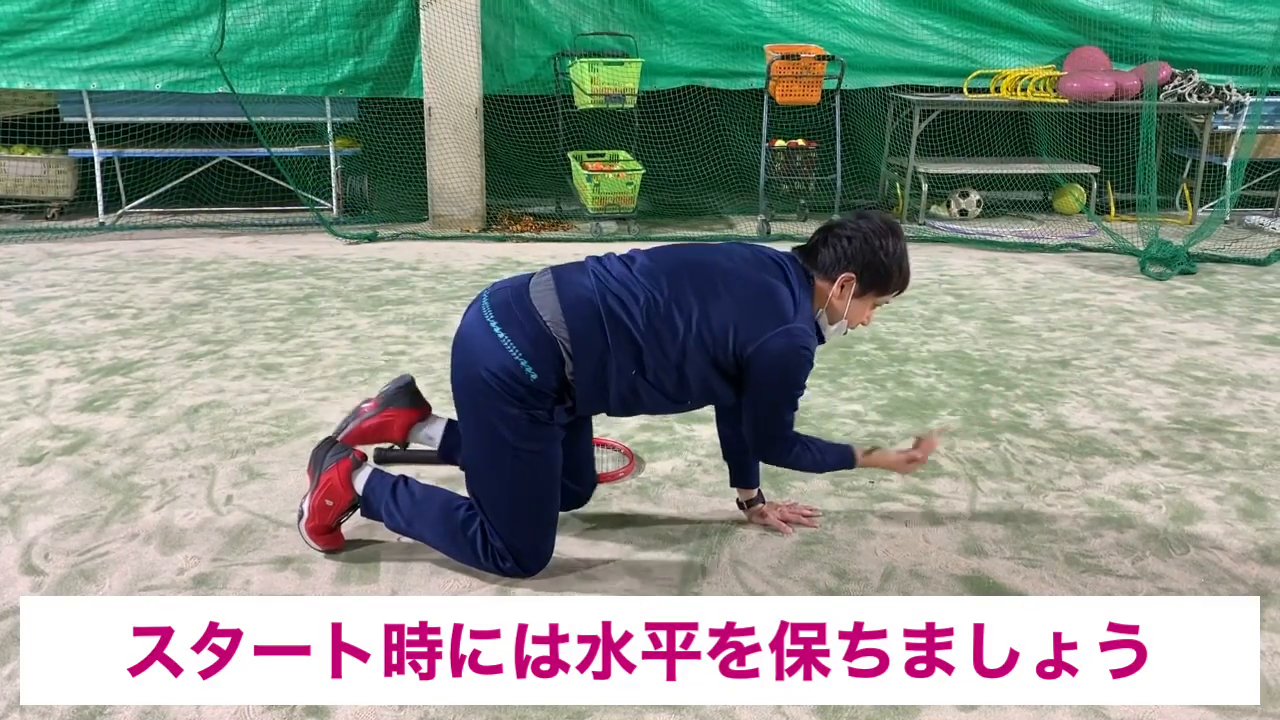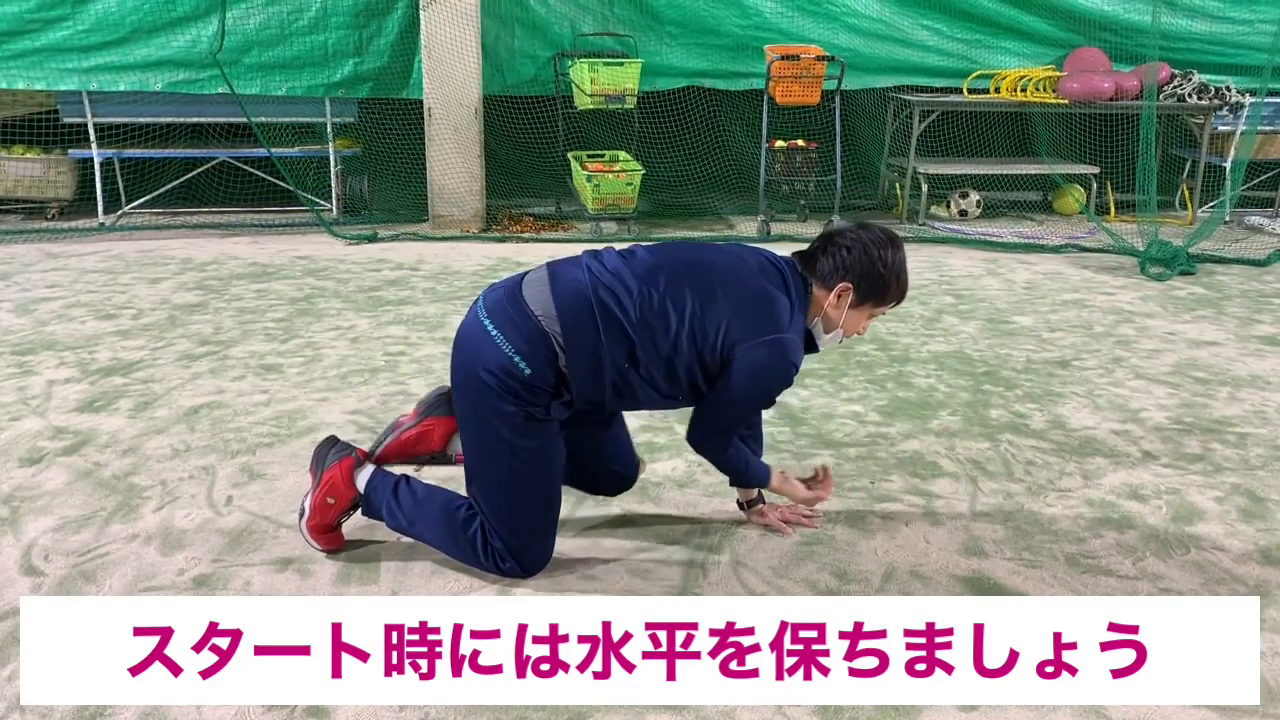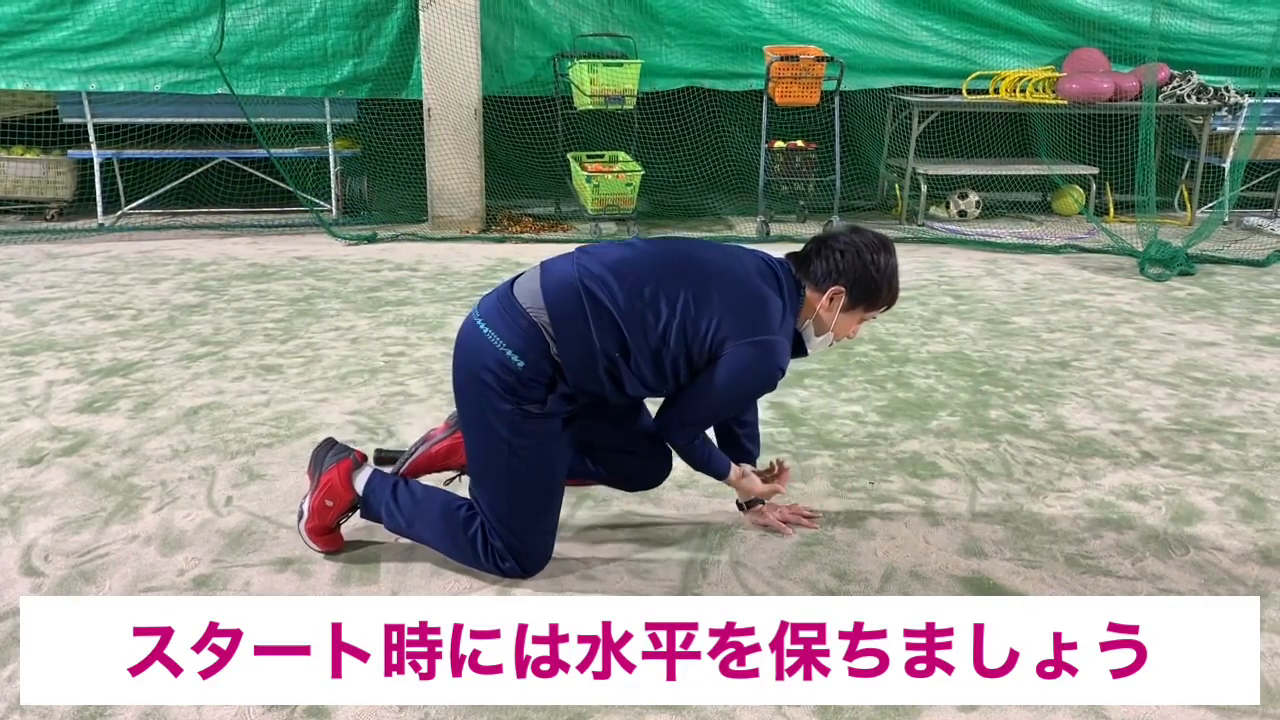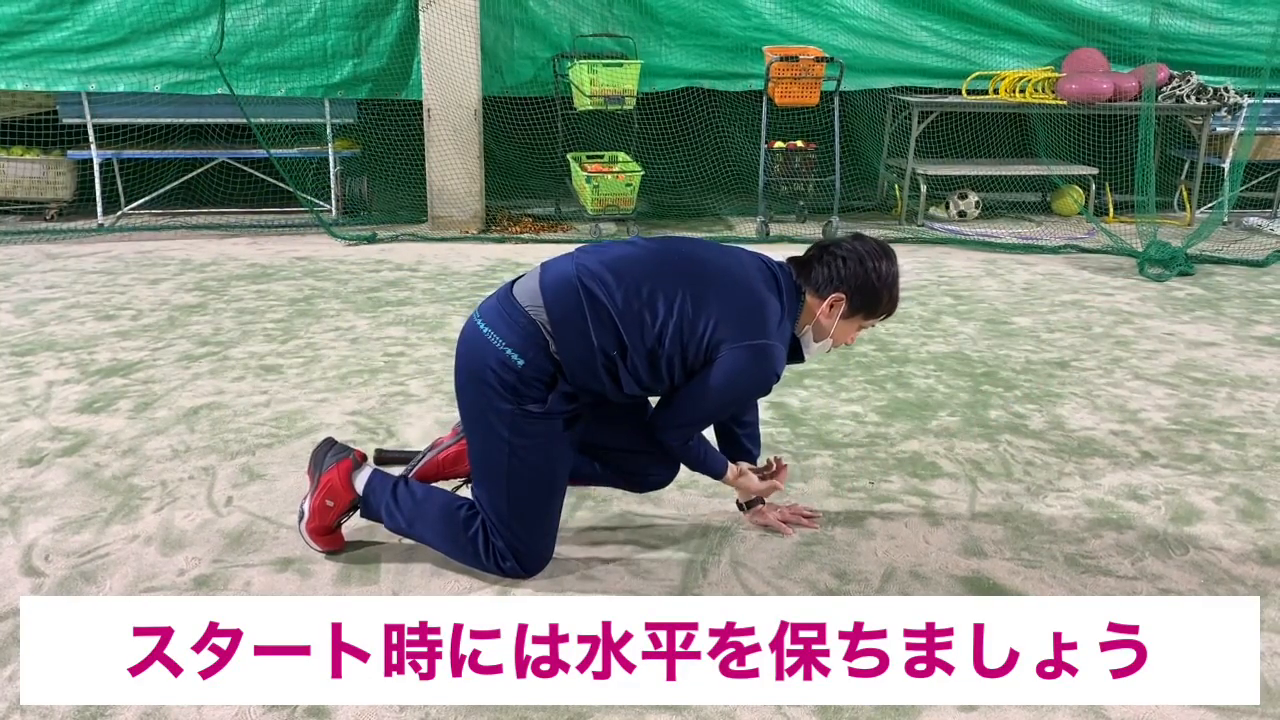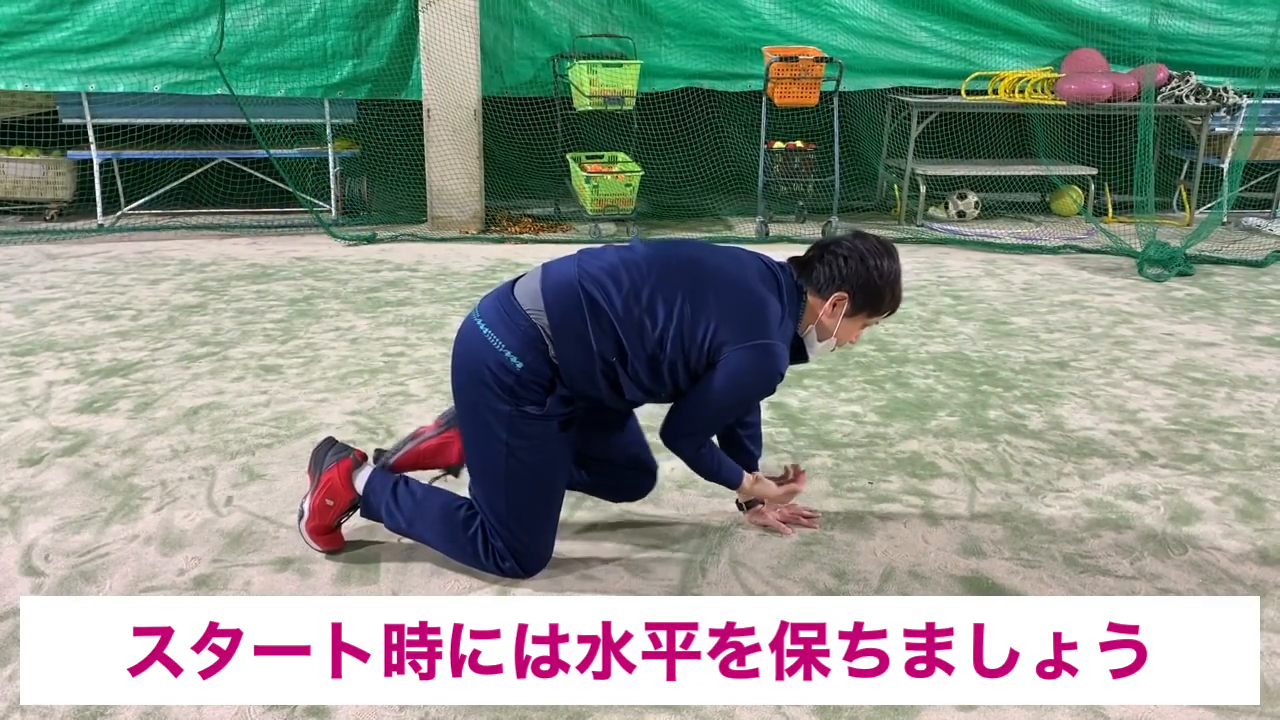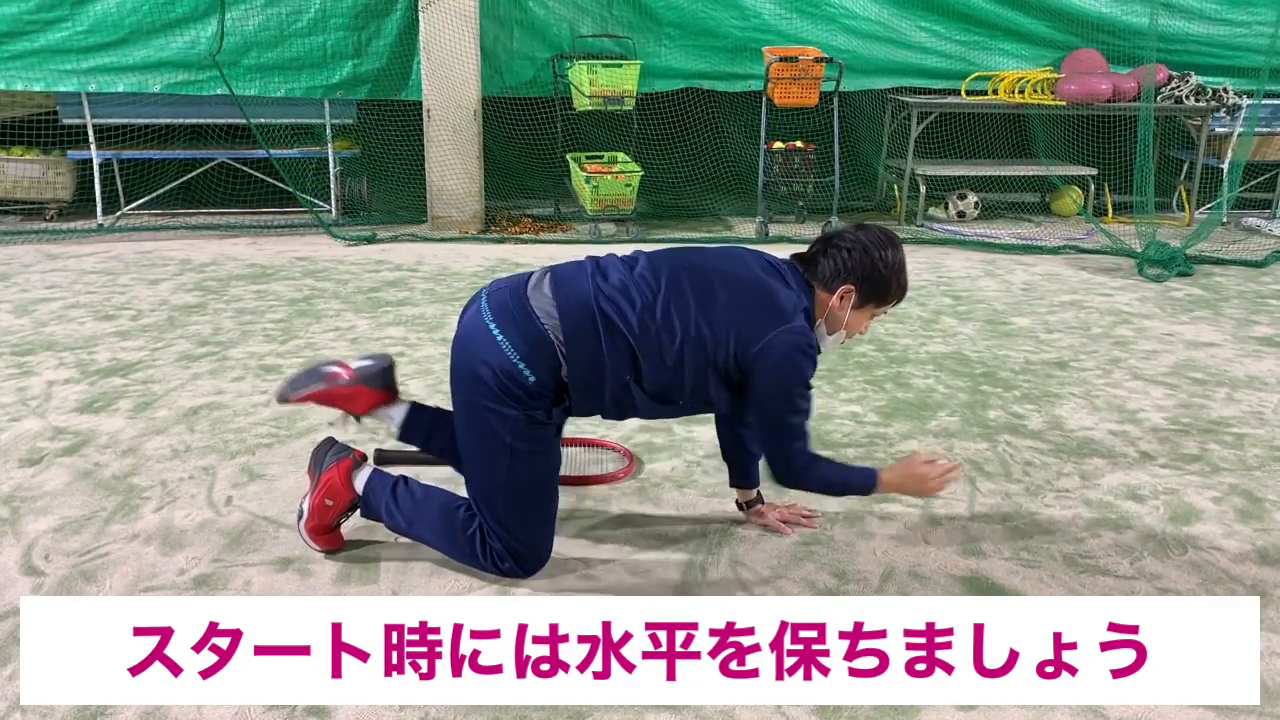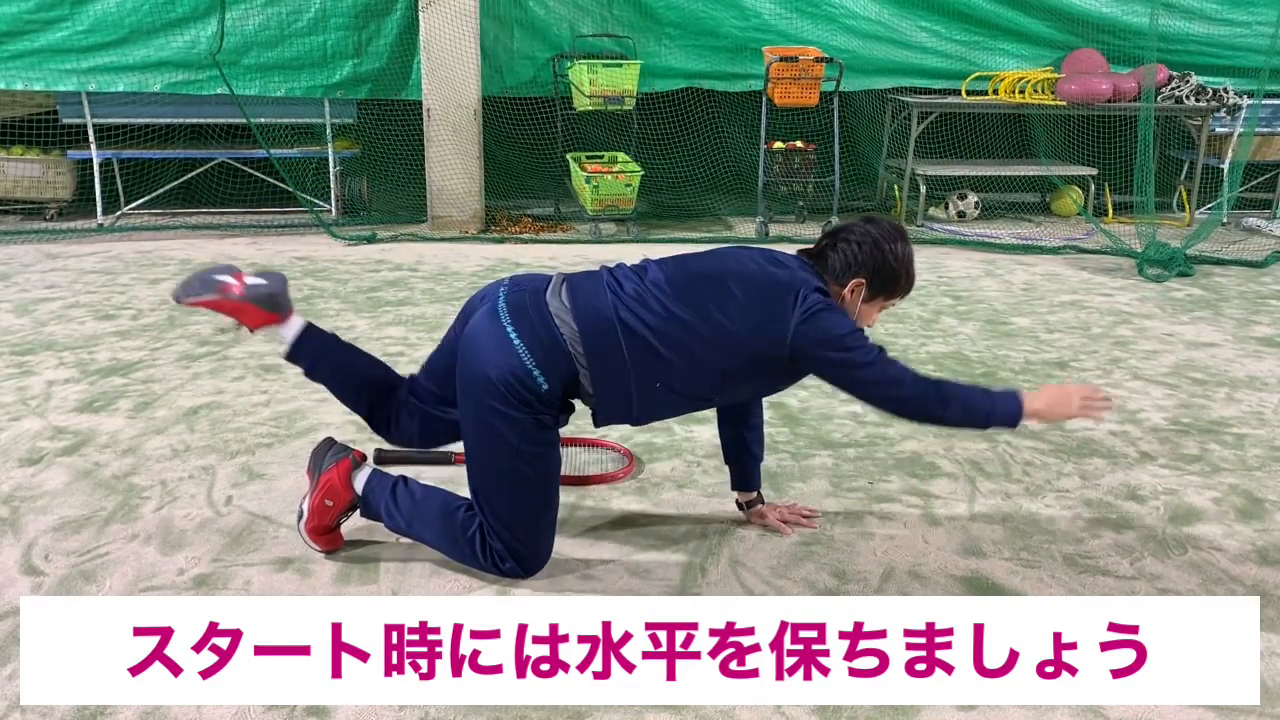
dt=0.3s
person 1, frame 1
left shoulder: (766, 270)
right shoulder: (787, 339)
left elbow: (735, 394)
right elbow: (773, 442)
left wrist: (752, 498)
right wrist: (872, 457)
left hip: (512, 316)
right hip: (517, 363)
left knee: (570, 490)
right knee: (517, 553)
left ankle: (416, 422)
right ankle: (355, 481)
person 1, frame 2
left shoulder: (769, 275)
right shoulder: (776, 346)
left elbow: (734, 397)
right elbow: (710, 434)
left wrist: (753, 497)
right wrist: (774, 484)
left hip: (517, 322)
right hip: (513, 361)
left knee: (614, 476)
right knee: (517, 555)
left ankle: (452, 429)
right ankle: (356, 481)
person 1, frame 3
left shoulder: (763, 277)
right shoulder: (764, 346)
left elbow: (729, 399)
right elbow: (679, 425)
left wrist: (751, 498)
right wrist: (737, 476)
left hip: (529, 331)
right hip: (512, 359)
left knee: (647, 466)
right knee: (517, 555)
left ankle: (474, 445)
right ankle: (354, 483)
person 1, frame 4
left shoulder: (765, 281)
right shoulder: (759, 348)
left elbow: (732, 400)
right elbow: (671, 426)
left wrist: (753, 498)
right wrist: (732, 474)
left hip: (540, 335)
right hip: (513, 359)
left knee: (655, 467)
right knee: (518, 556)
left ankle: (481, 449)
right ankle: (357, 482)
person 1, frame 5
left shoulder: (767, 283)
right shoulder: (762, 349)
left elbow: (734, 400)
right elbow: (683, 434)
left wrist: (755, 497)
right wrist: (748, 484)
left hip: (528, 332)
right hip: (511, 360)
left knee: (633, 479)
right knee: (516, 554)
left ankle: (468, 443)
right ankle: (356, 481)
person 1, frame 6
left shoulder: (764, 277)
right shoulder: (787, 340)
left elbow: (734, 395)
right elbow: (793, 464)
left wrist: (749, 500)
right wrist: (886, 481)
left hip: (509, 311)
right hip: (514, 362)
left knee: (495, 471)
right knee: (514, 552)
left ankle: (375, 400)
right ankle: (355, 480)
person 1, frame 7
left shoulder: (771, 278)
right shoulder: (812, 318)
left elbow: (739, 388)
right elbow: (913, 397)
left wrist: (752, 498)
right wrist: (1029, 404)
left hip: (516, 310)
right hip: (523, 367)
left knee: (408, 417)
right knee: (513, 552)
left ankle: (275, 318)
right ankle: (353, 483)
